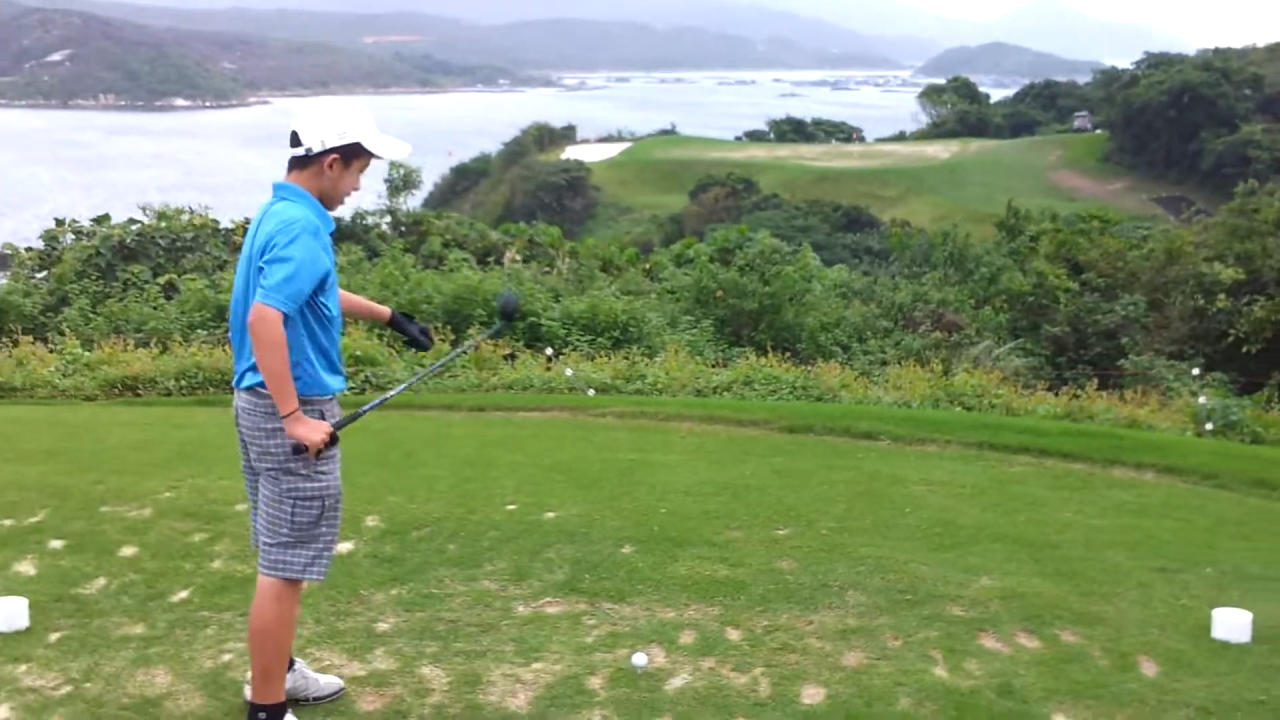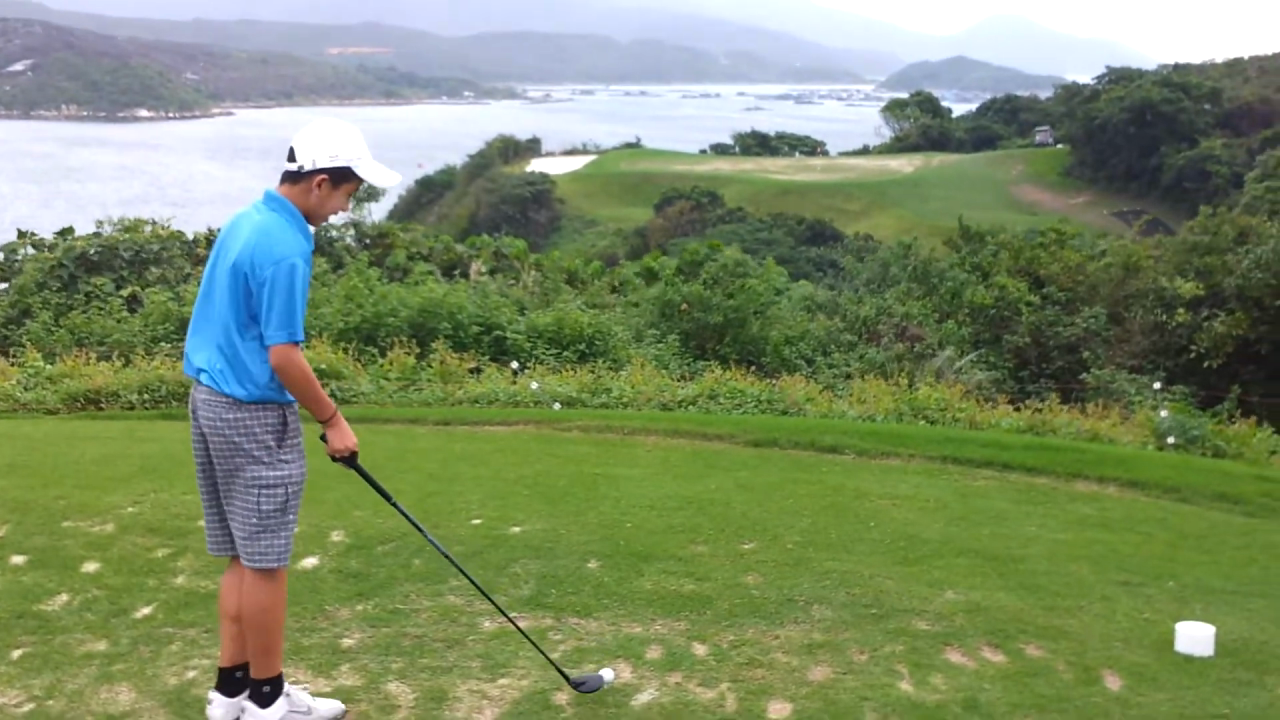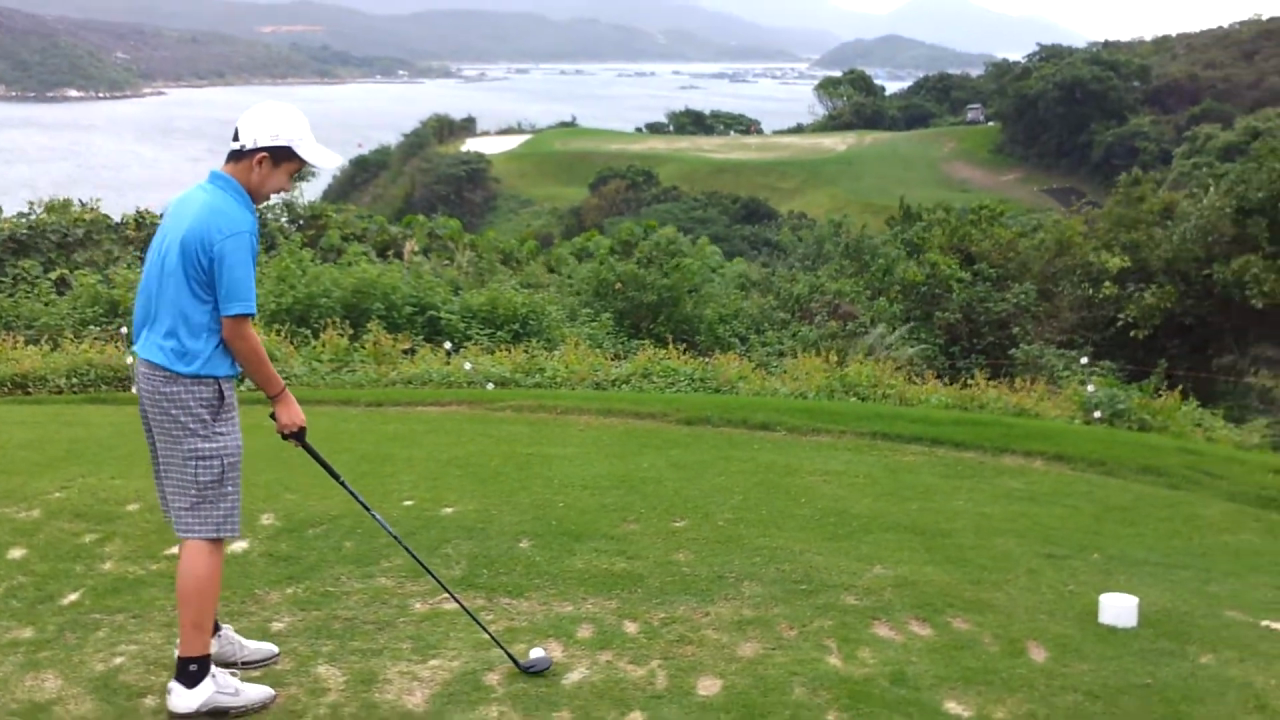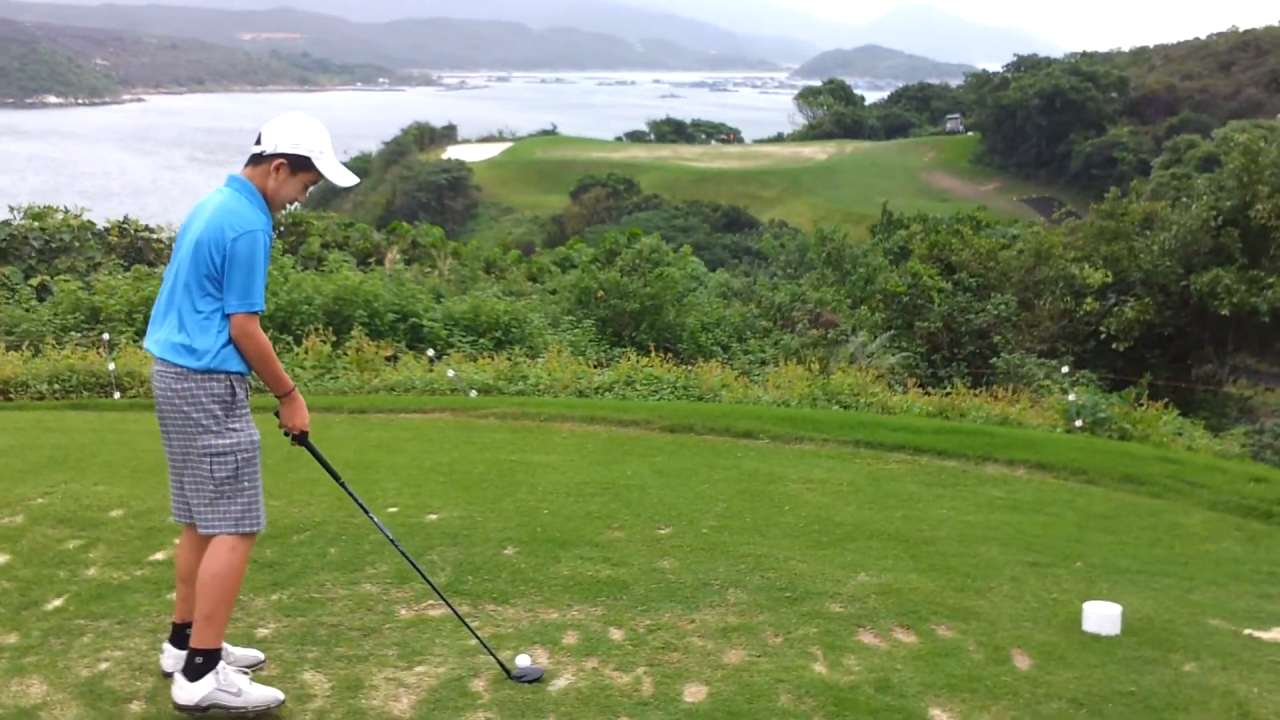
dt=0.7s
person 1, frame 1
left shoulder: (280, 216)
right shoulder: (300, 225)
right elbow: (264, 318)
left wrist: (389, 315)
right wrist: (295, 415)
left hip: (265, 405)
right hip: (288, 415)
left knee: (286, 554)
right knee: (284, 567)
left ankle: (274, 670)
person 1, frame 2
left shoulder: (245, 220)
right shoulder: (284, 248)
right elbow: (283, 356)
right wrist: (334, 421)
left hip: (212, 399)
right hip: (255, 413)
left knee: (243, 556)
right knee: (265, 560)
person 1, frame 3
left shoulder: (190, 200)
right shoulder: (233, 223)
right elbow: (236, 329)
right wrist: (282, 397)
left hip: (159, 372)
right hip: (194, 386)
left knee: (198, 521)
right knee: (205, 530)
left ankle: (205, 634)
person 1, frame 4
left shoulder: (214, 204)
right shoulder: (247, 223)
right elbow: (243, 329)
right wrist: (289, 396)
left hip: (177, 374)
right hip: (207, 385)
left knee: (203, 520)
right knee: (234, 526)
left ankle: (186, 641)
right ankle: (201, 670)
